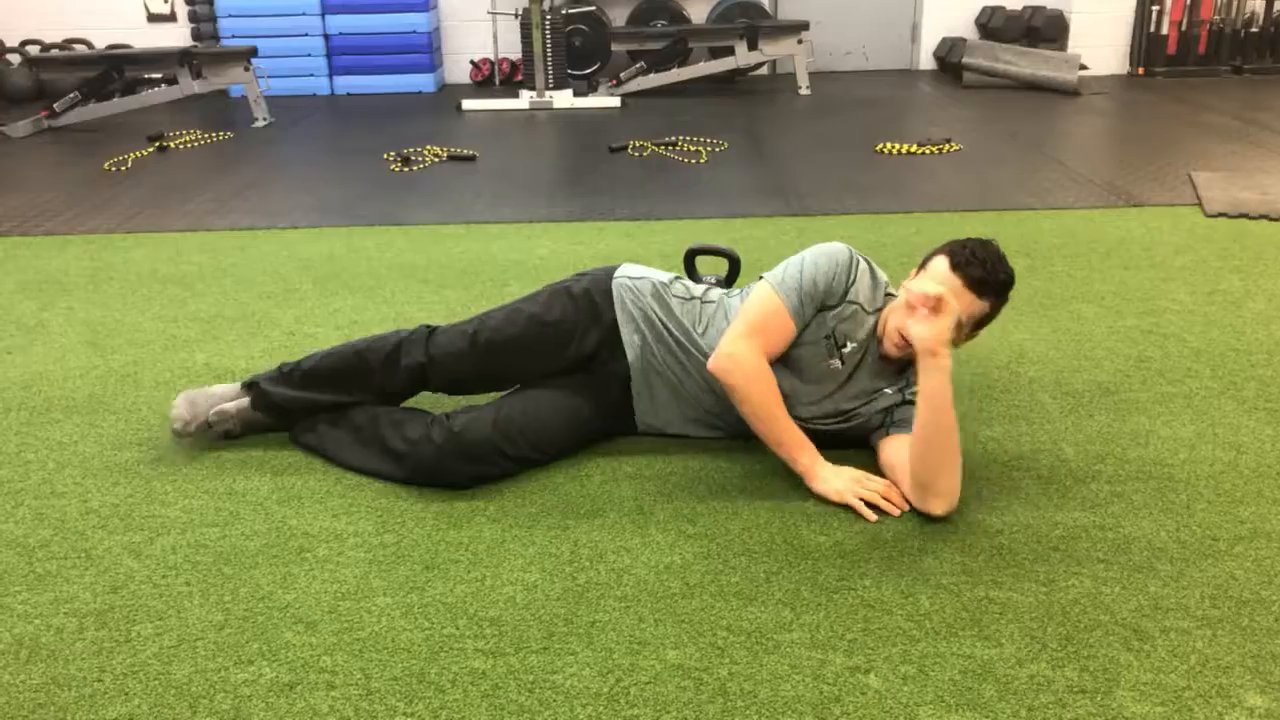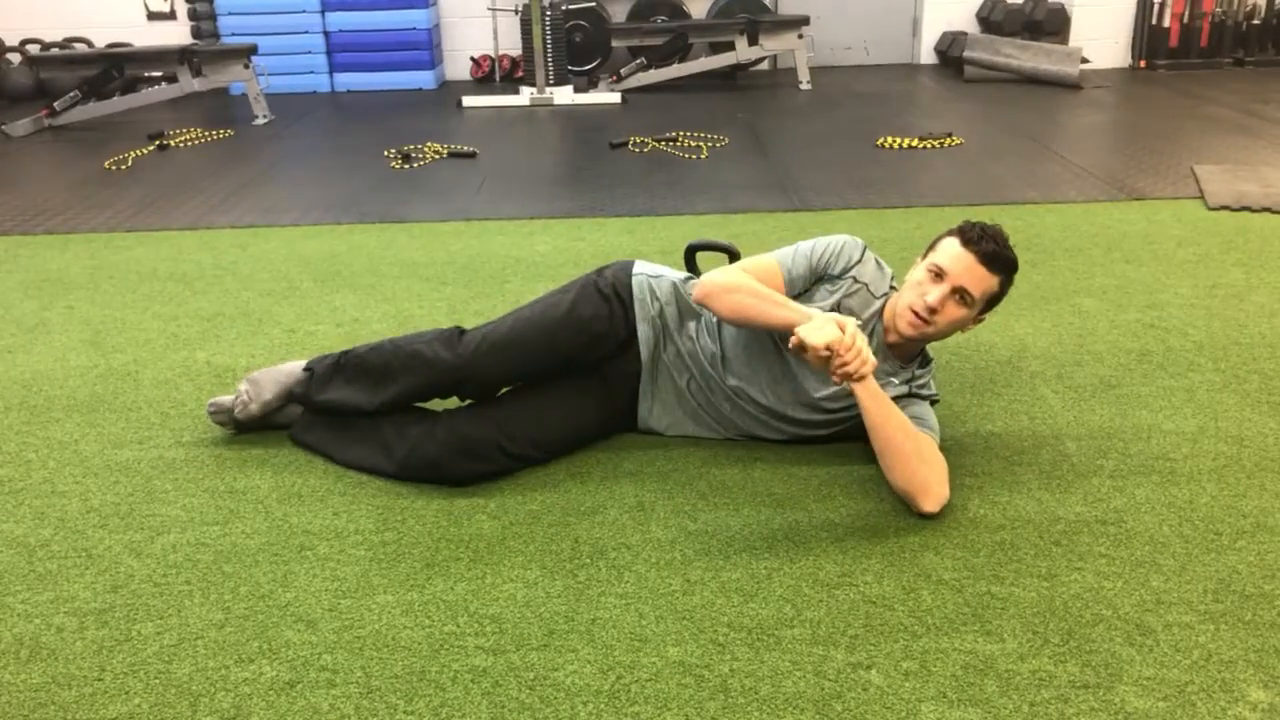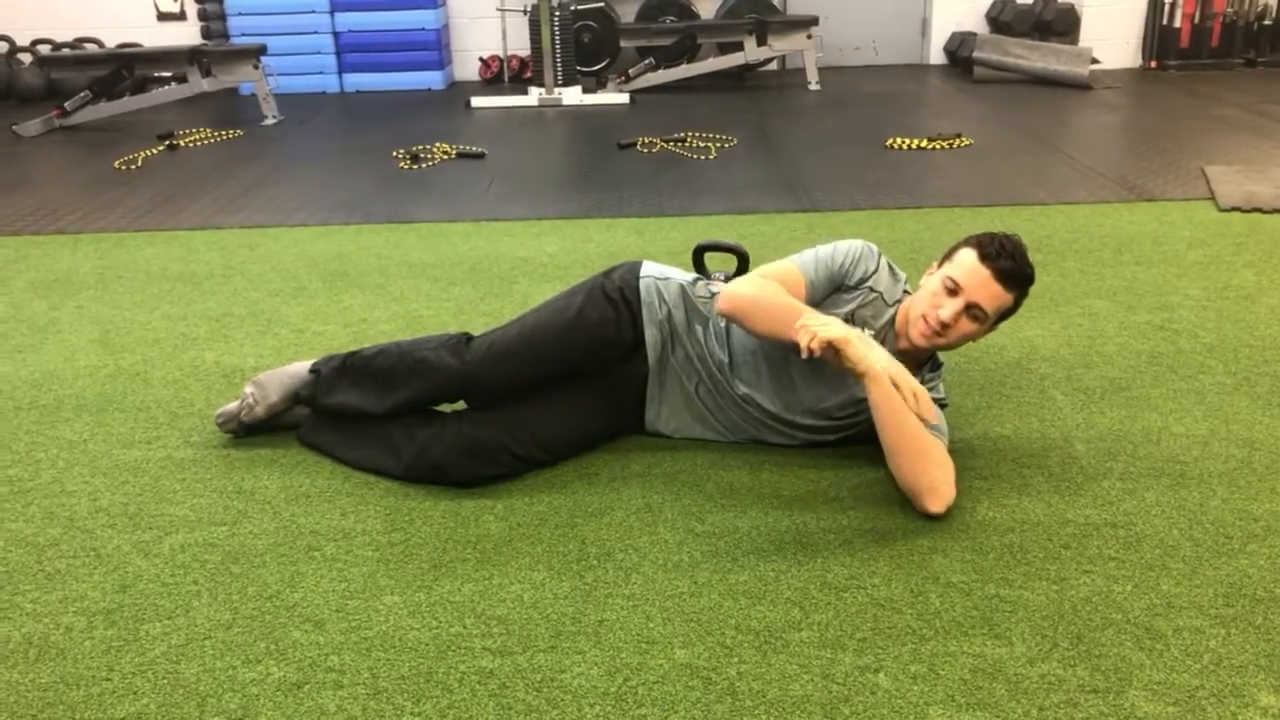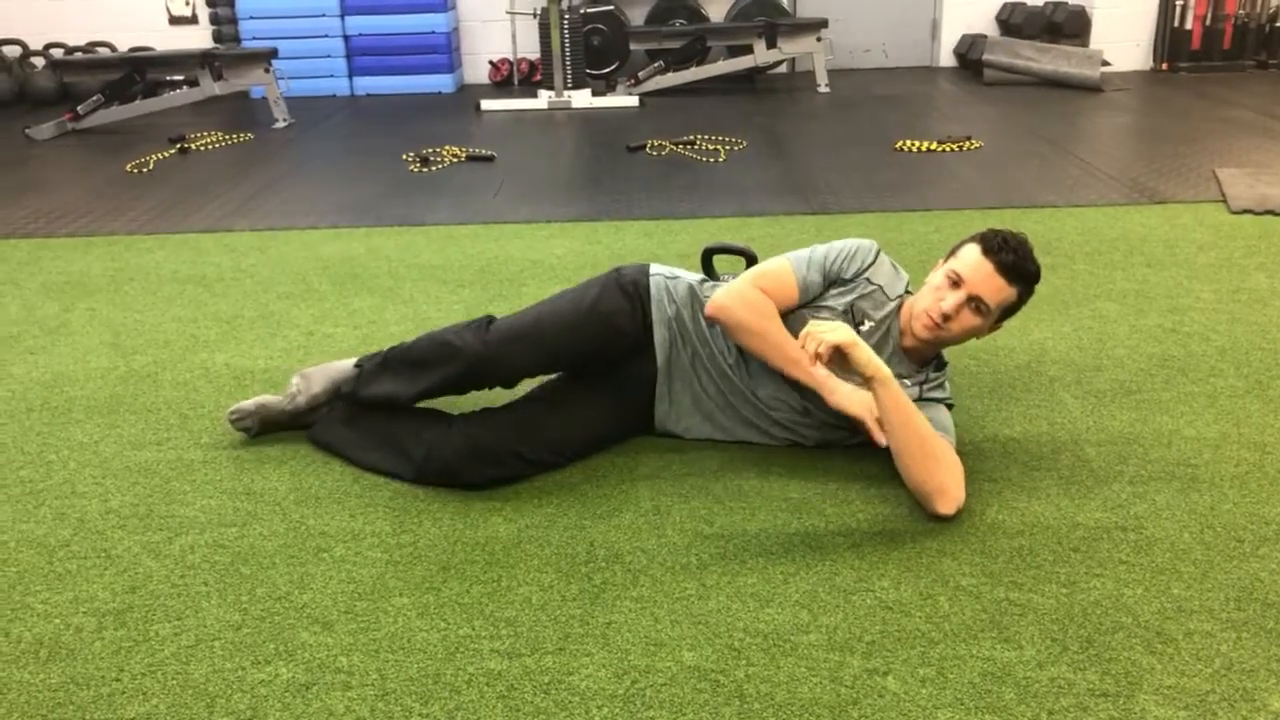
dt=1s
person 1, frame 1
left shoulder: (893, 400)
right shoulder: (843, 270)
left elbow: (934, 495)
right elbow: (733, 358)
left wrist: (937, 361)
right wrist: (814, 469)
left hip: (623, 401)
right hip: (622, 312)
left knee: (452, 454)
right knee: (437, 357)
left ankle: (285, 419)
right ankle: (259, 391)
person 1, frame 2
left shoulder: (907, 393)
right shoulder: (851, 262)
left elbow: (929, 494)
right elbow: (717, 286)
left wrist: (861, 377)
right wrist: (809, 319)
left hip: (636, 402)
right hip: (640, 311)
left knee: (459, 450)
right knee: (468, 362)
left ankle: (301, 419)
right ankle: (307, 381)
person 1, frame 3
left shoulder: (921, 397)
right shoulder: (867, 268)
left elbow: (933, 495)
right elbow: (739, 296)
left wrist: (861, 363)
right wrist: (866, 344)
left hip: (643, 404)
right hip: (648, 313)
left knee: (464, 453)
right knee: (475, 367)
left ankle: (307, 421)
right ankle: (316, 381)
person 1, frame 4
left shoulder: (924, 399)
right shoulder: (864, 265)
left elbow: (944, 497)
right elbow: (730, 299)
left wrist: (868, 369)
right wrist: (829, 385)
left hip: (651, 404)
right hip: (654, 314)
left knee: (472, 454)
right knee: (498, 351)
left ankle: (319, 416)
right ankle: (358, 377)
